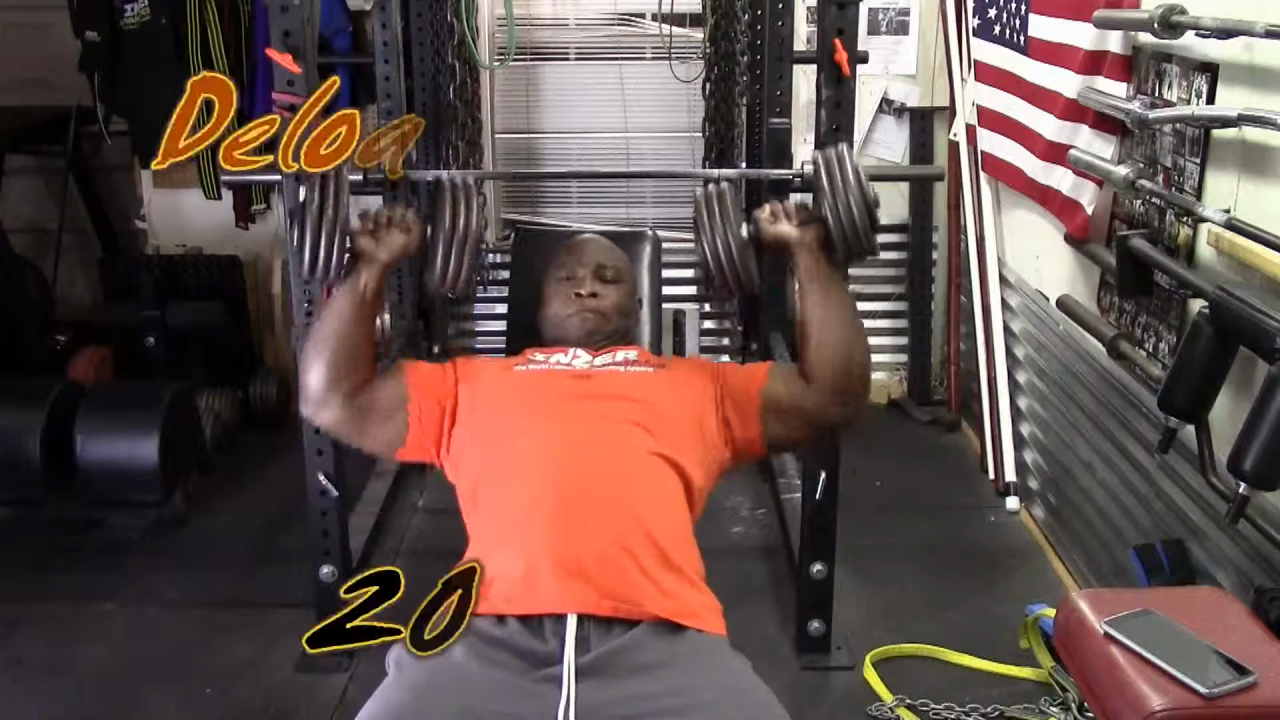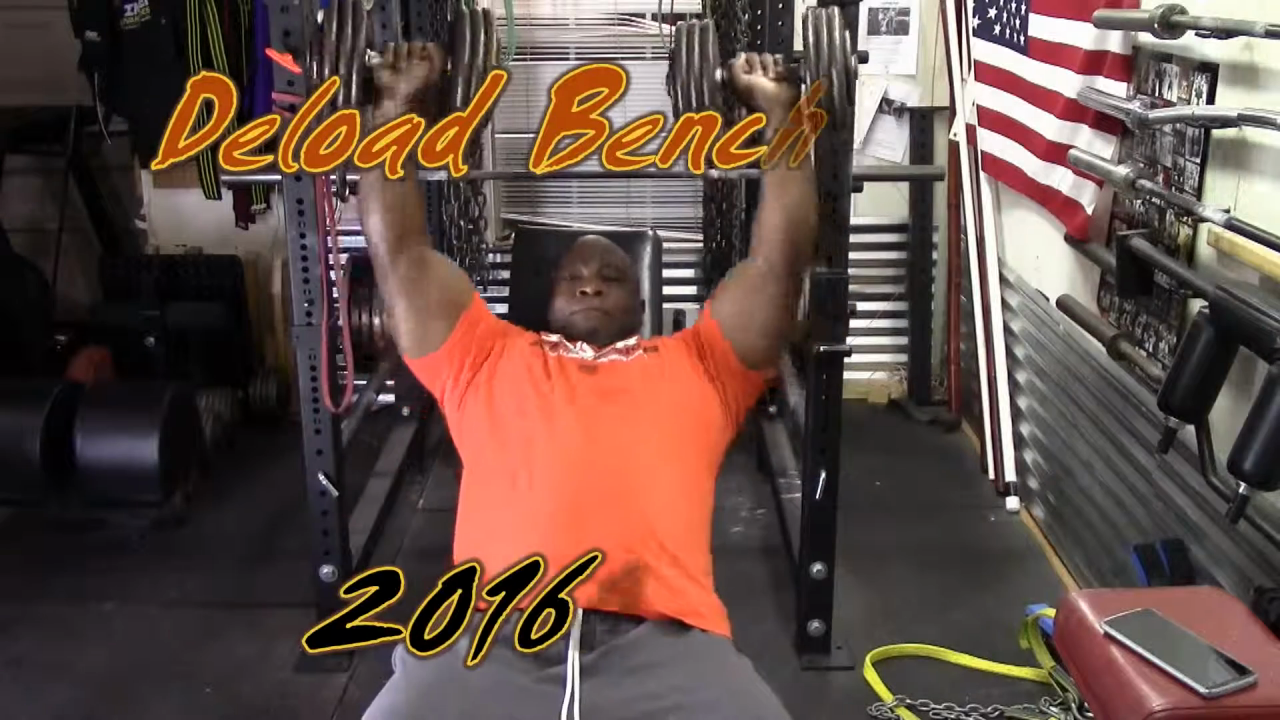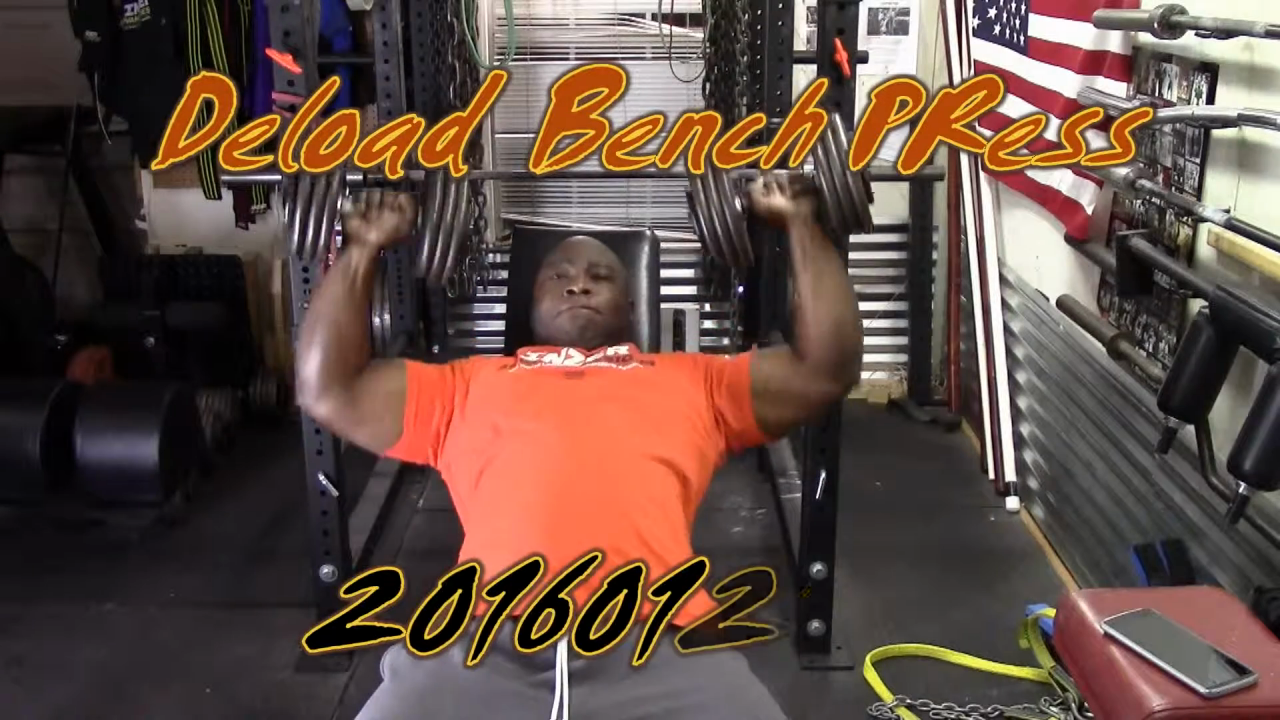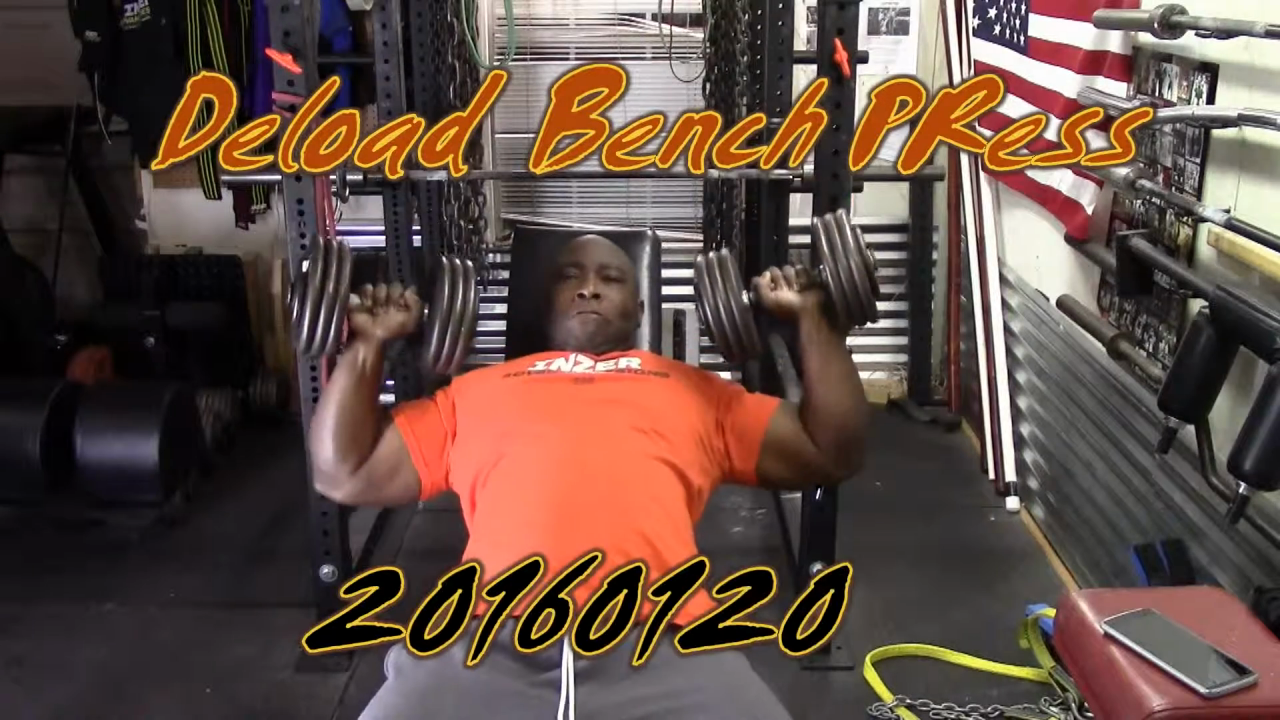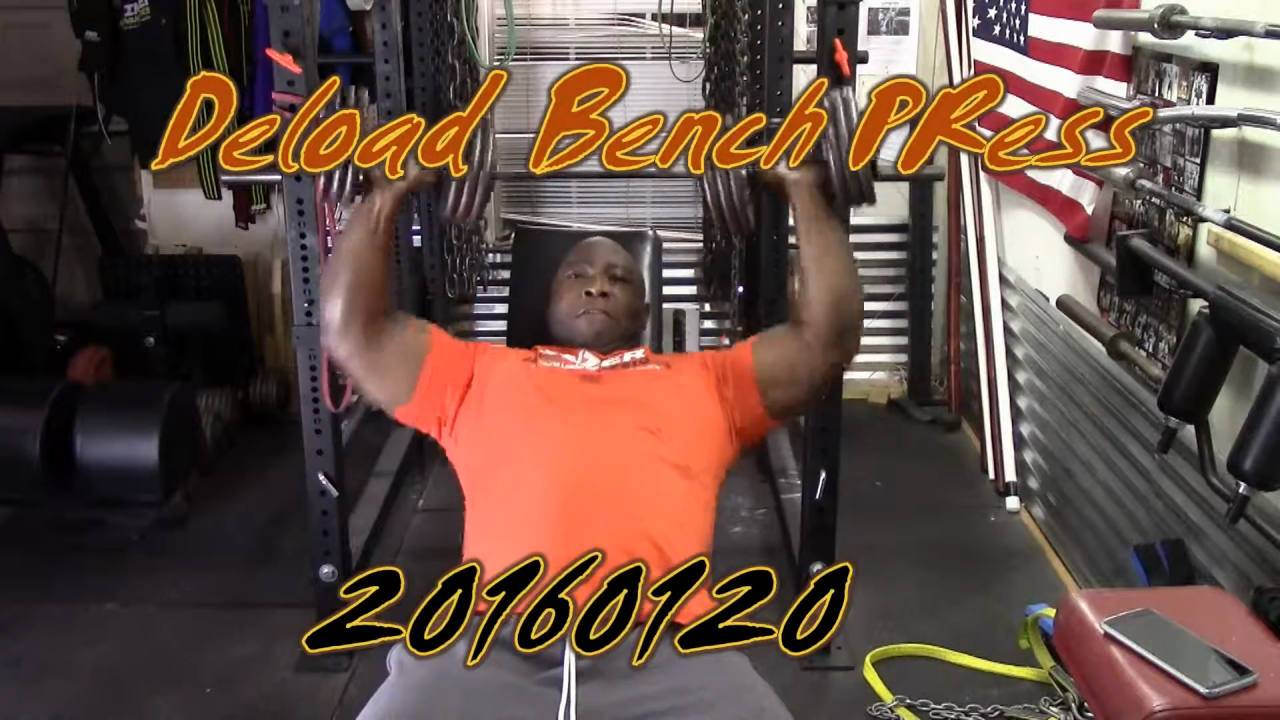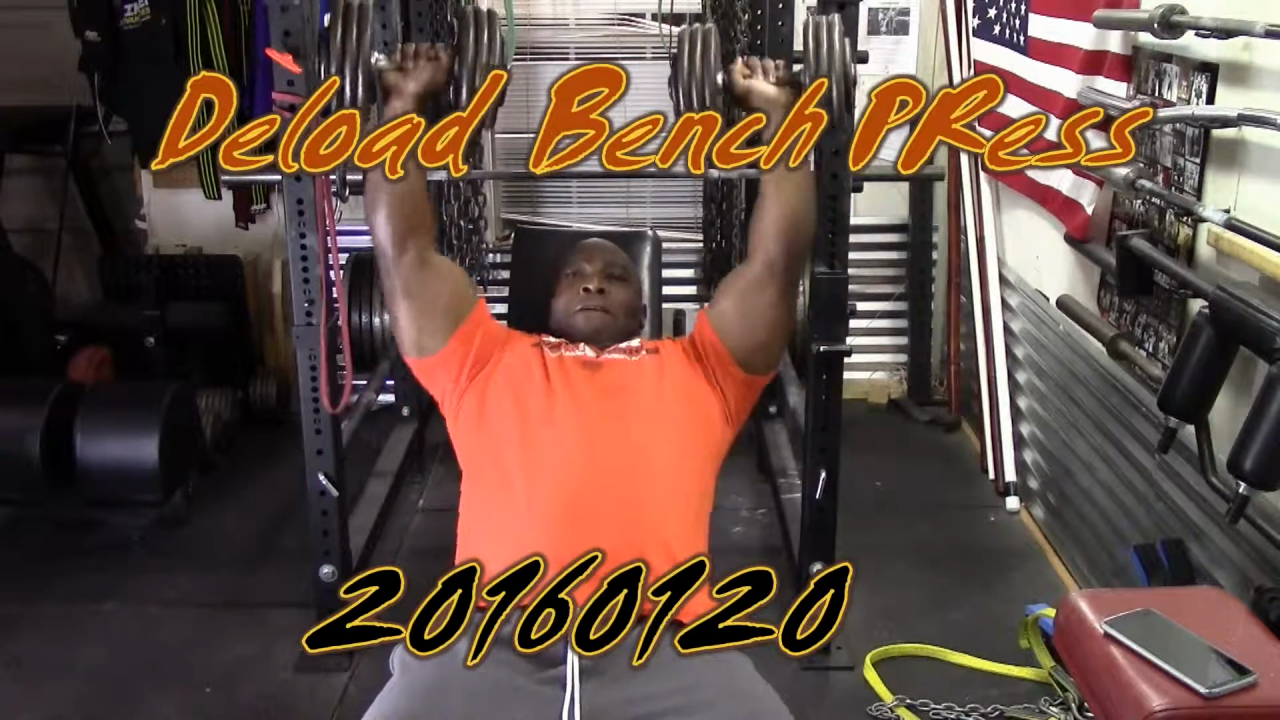
dt=0.4s
person 1, frame 1
left shoulder: (697, 386)
right shoulder: (472, 384)
left elbow: (834, 394)
right elbow: (332, 400)
left wrist: (808, 252)
right wrist: (370, 270)
left hip: (658, 638)
right hip: (490, 633)
person 1, frame 2
left shoulder: (696, 371)
right shoulder: (488, 364)
left elbow: (779, 255)
right elbow: (399, 248)
left wrist: (776, 107)
right wrist: (396, 104)
left hip: (660, 635)
right hip: (492, 635)
person 1, frame 3
left shoulder: (692, 384)
right shoulder: (467, 388)
left elbow: (826, 368)
right elbow: (327, 389)
left wrist: (799, 222)
right wrist: (362, 251)
left hip: (654, 642)
right hip: (487, 639)
person 1, frame 4
left shoulder: (695, 391)
right shoulder: (477, 391)
left elbow: (833, 453)
right elbow: (344, 474)
left wrist: (809, 315)
right wrist: (368, 344)
left hip: (659, 645)
right hip: (491, 640)
person 1, frame 5
left shoulder: (702, 383)
right shoulder: (481, 375)
left elbow: (827, 338)
right elbow: (352, 330)
left wrist: (805, 192)
right wrist: (387, 194)
left hip: (661, 642)
right hip: (494, 639)
person 1, frame 6
left shoulder: (696, 376)
right shoulder: (491, 367)
left elbow: (777, 257)
right elbow: (405, 247)
left wrist: (776, 109)
right wrist: (404, 103)
left hip: (661, 642)
right hip: (493, 639)
